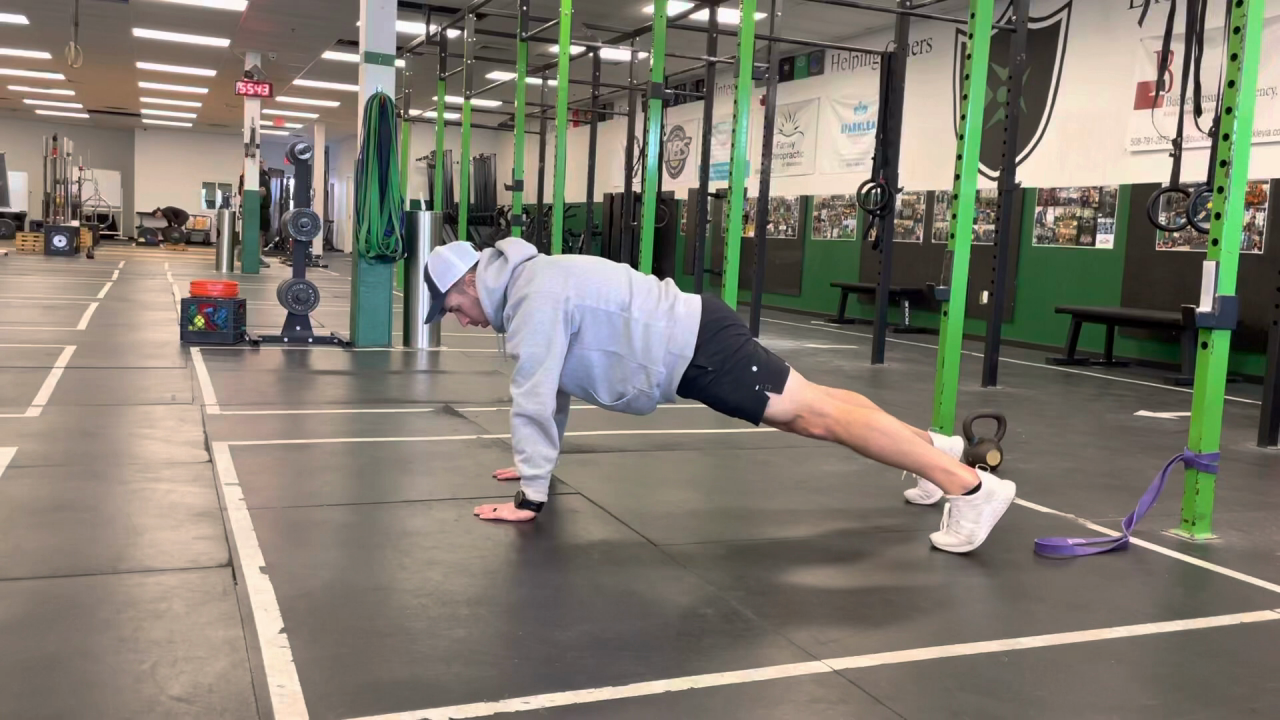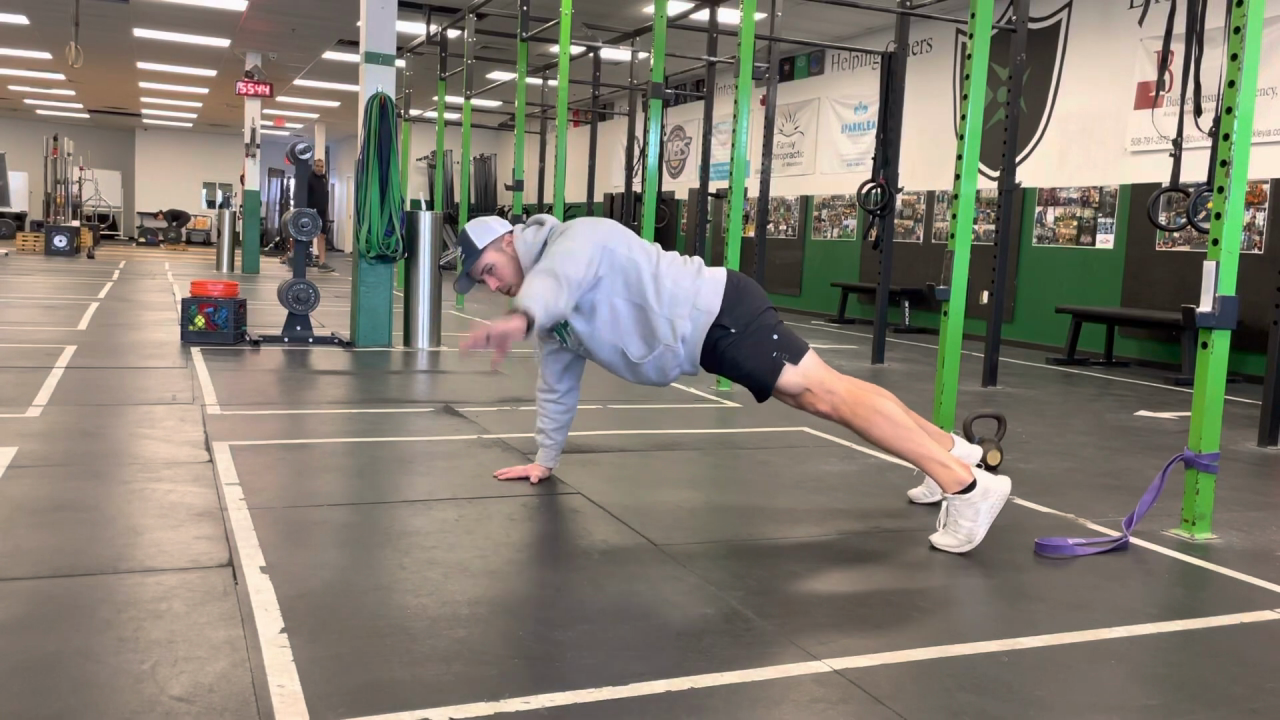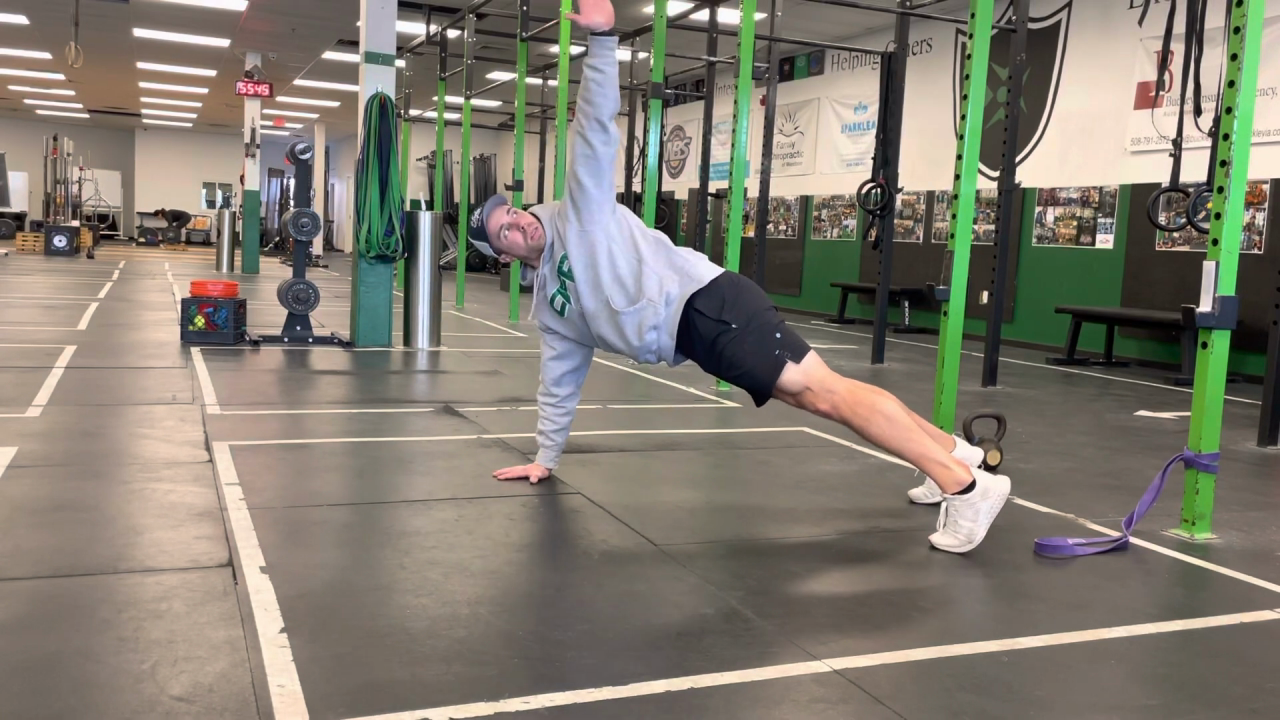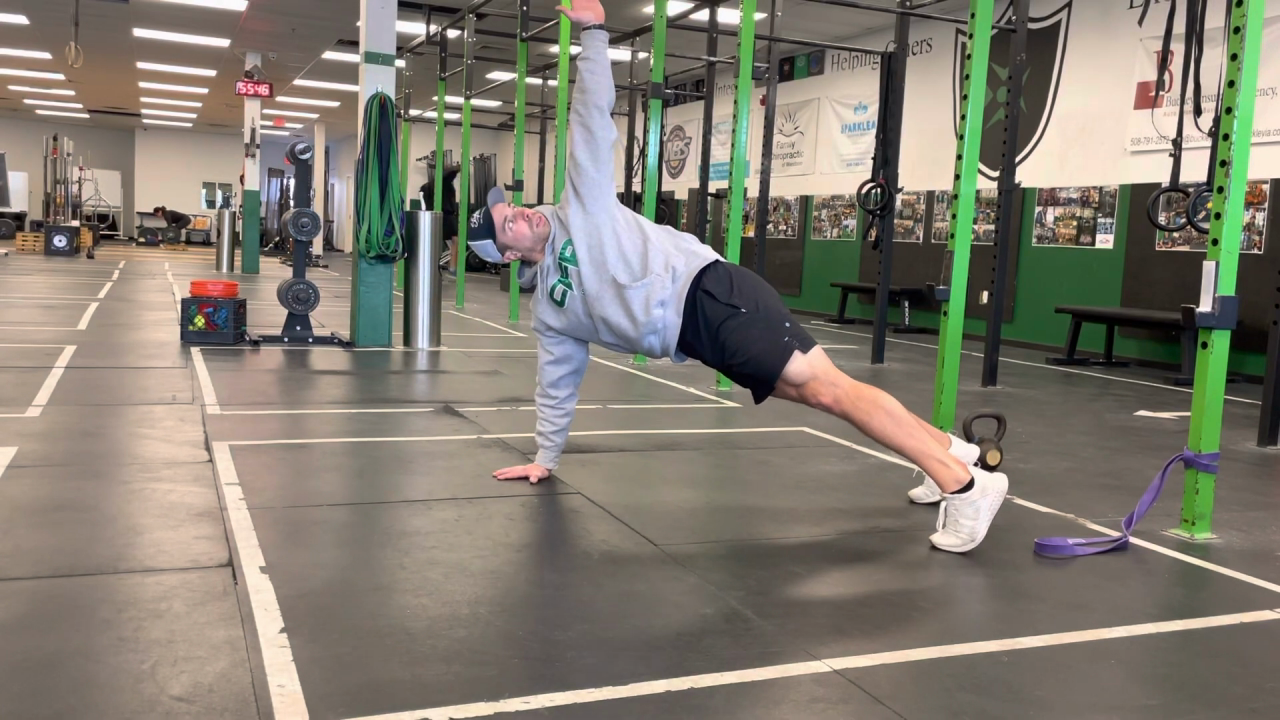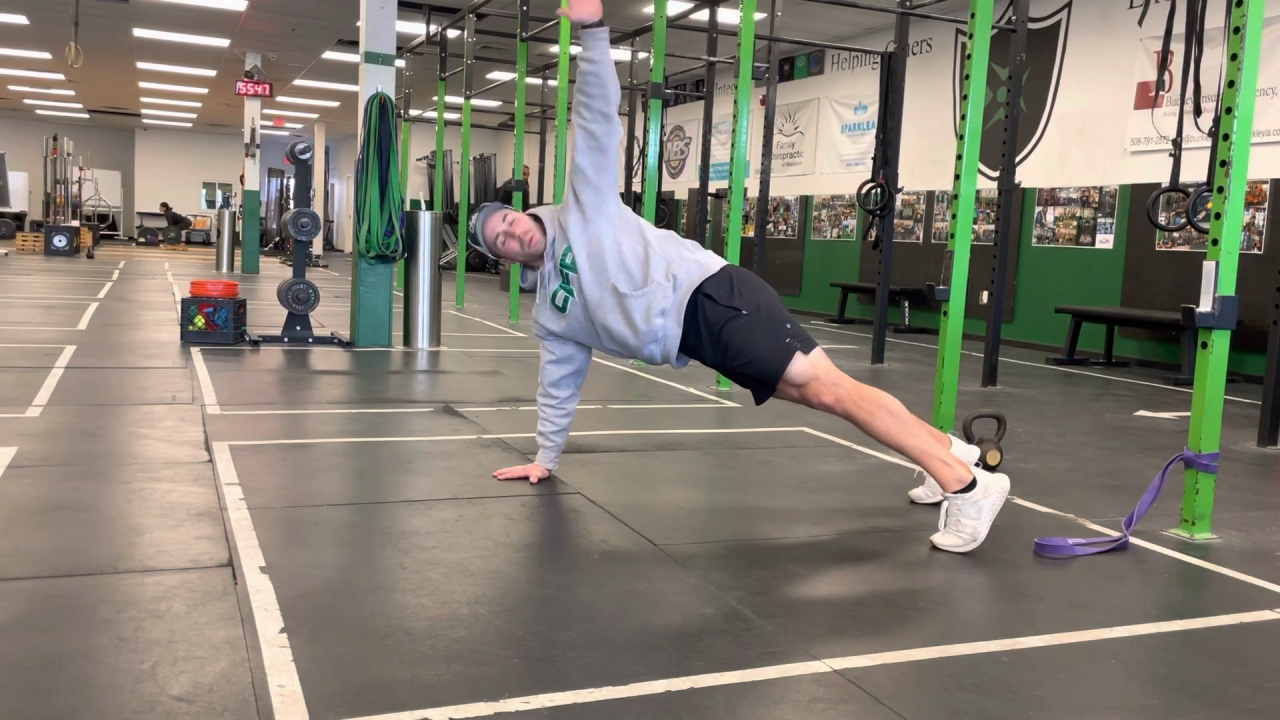
dt=1s
person 1, frame 1
left shoulder: (532, 295)
right shoulder: (530, 286)
left elbow: (533, 399)
right elbow: (555, 385)
left wrist: (530, 495)
right wrist: (538, 460)
left hip: (695, 349)
right hip: (689, 342)
left knee: (813, 413)
right knee: (810, 403)
left ankle: (970, 487)
right ankle: (933, 446)
person 1, frame 2
left shoulder: (572, 240)
right shoulder: (546, 301)
left elbow: (557, 280)
right elbow: (558, 379)
left wrist: (520, 316)
right wrist: (545, 457)
left hip: (720, 313)
right hip: (706, 333)
left knee: (825, 392)
right knee: (820, 393)
left ankle: (966, 485)
right ankle: (951, 448)
person 1, frame 3
left shoulder: (580, 212)
right shoulder: (550, 303)
left elbow: (595, 126)
right elbow: (560, 380)
right wrist: (545, 456)
left hip: (706, 303)
right hip: (691, 336)
left knee: (822, 390)
right knee: (813, 397)
left ankle: (965, 482)
right ankle: (952, 452)
person 1, frame 4
left shoulder: (581, 206)
right shoulder: (548, 308)
left elbow: (592, 115)
right elbow: (557, 382)
right wrist: (545, 457)
left hip: (710, 292)
right hip: (695, 335)
left knee: (826, 386)
right knee: (811, 395)
left ankle: (964, 482)
right ankle: (946, 451)
person 1, frame 5
left shoulder: (582, 211)
right shoulder: (548, 309)
left elbow: (597, 123)
right elbow: (559, 383)
right wrist: (545, 457)
left hip: (712, 297)
right hip: (696, 338)
left knee: (828, 388)
right knee: (814, 397)
left ankle: (967, 483)
right ankle: (949, 454)
